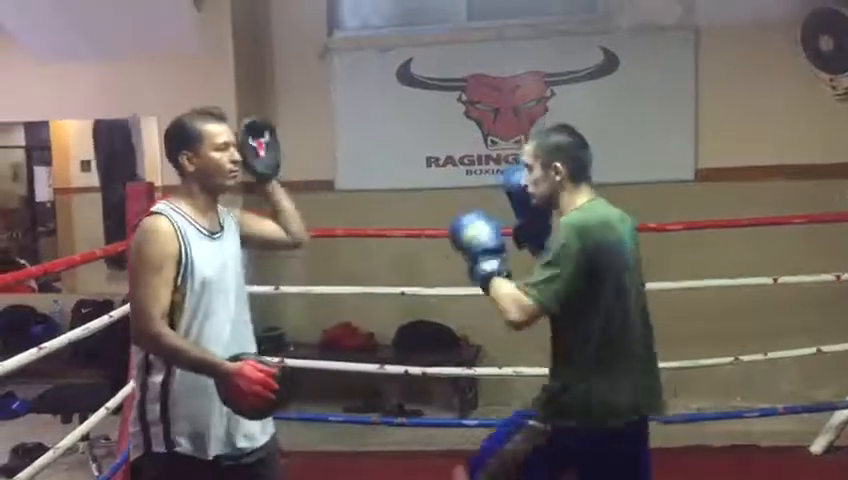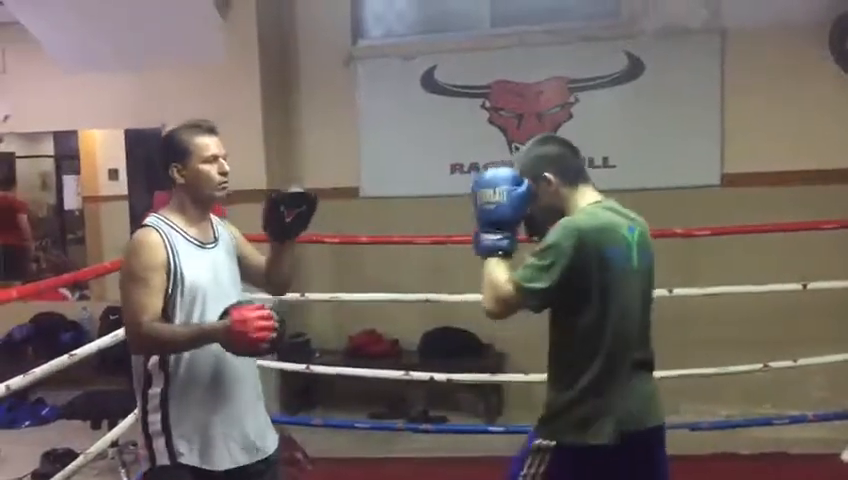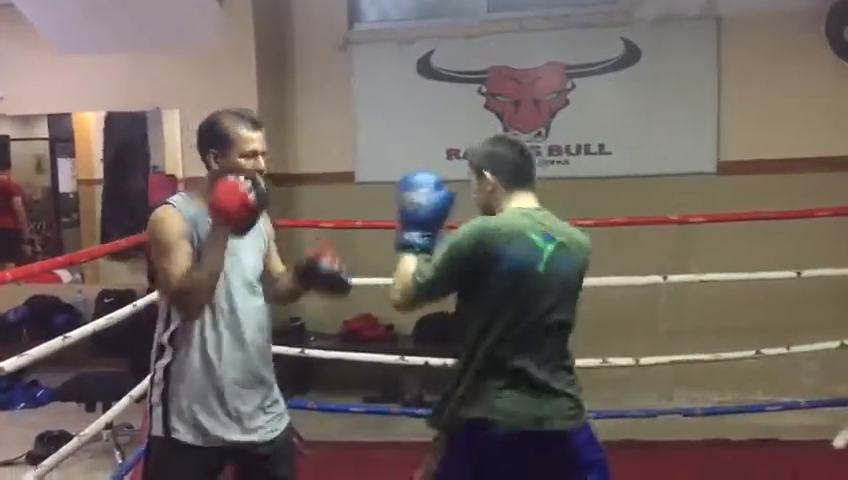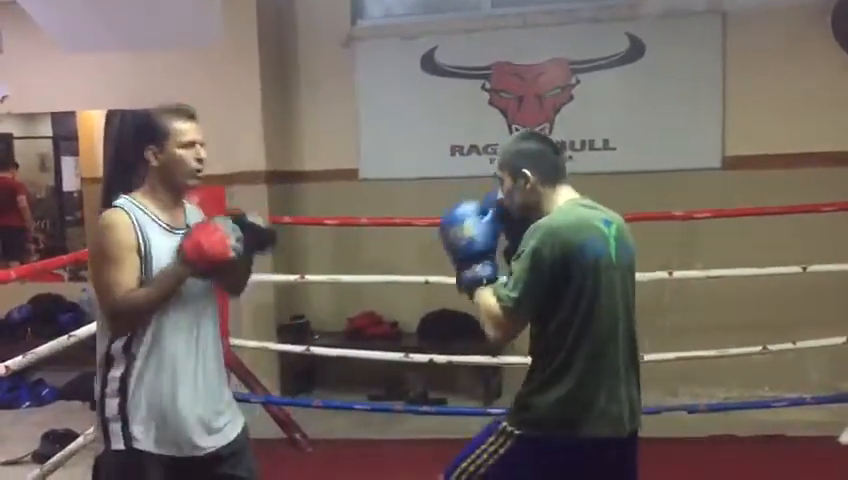
dt=0.7s
person 1, frame 1
left shoulder: (231, 220)
right shoulder: (160, 230)
left elbow: (294, 235)
right elbow: (149, 332)
left wrist: (268, 180)
right wrist: (225, 370)
right hip: (177, 428)
person 1, frame 2
left shoulder: (226, 232)
right shoulder: (151, 242)
left elbow: (275, 283)
right elbow: (140, 335)
left wrist: (282, 240)
right wrist: (220, 330)
right hip: (181, 434)
person 1, frame 3
left shoulder: (256, 215)
right shoulder: (172, 219)
left elbow: (276, 288)
right elbow: (187, 303)
left wrist: (309, 274)
right wrist: (221, 231)
left hip: (256, 399)
right hip: (191, 404)
person 1, frame 4
left shoulder: (197, 217)
right shoulder: (120, 223)
left elbow: (229, 286)
right elbow: (120, 313)
left wrist: (240, 259)
right wrist: (184, 264)
right hip: (140, 417)
person 2, frame 1
left shoulder: (577, 229)
right shoulder: (616, 221)
left elbow: (519, 312)
left wrist: (488, 264)
right wrist: (534, 234)
left hip: (577, 405)
right hip: (630, 401)
person 2, frame 2
left shoulder: (573, 233)
right shoulder: (634, 226)
left elbow: (497, 303)
left wrist: (494, 236)
right wrist: (543, 230)
left hip: (582, 424)
right hip: (641, 418)
person 2, frame 3
left shoulder: (481, 236)
right shoulder: (576, 244)
left elbow: (402, 297)
left wrist: (414, 235)
left hip: (486, 420)
right hip: (559, 418)
person 2, frame 4
left shoulder: (550, 232)
right shoulder: (614, 225)
left elbow: (500, 327)
left wrist: (474, 266)
right wrist: (520, 239)
left hip: (554, 419)
right hip: (616, 414)
